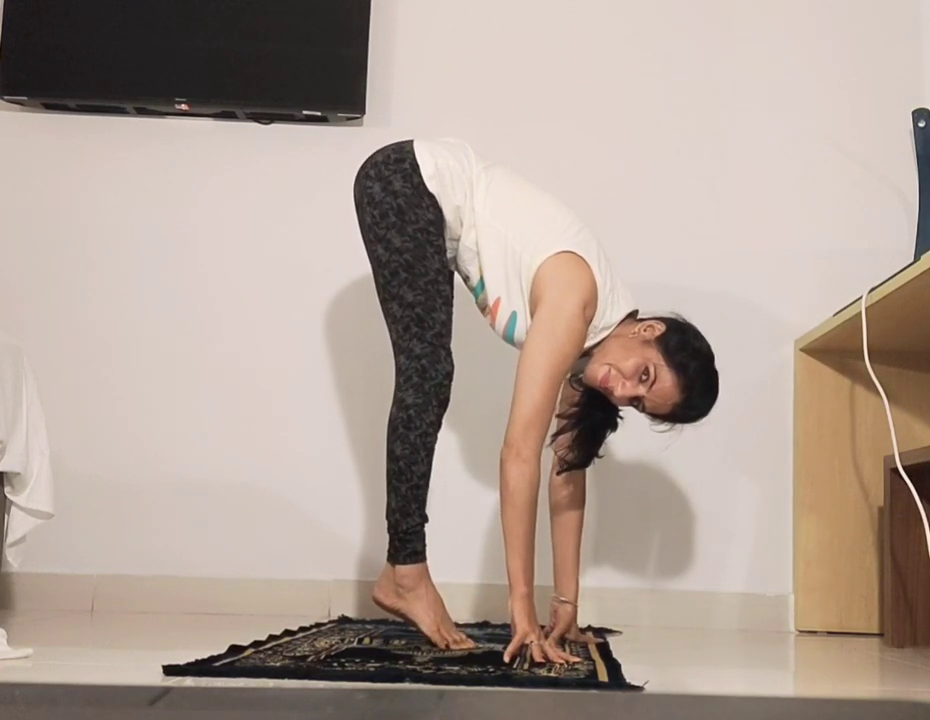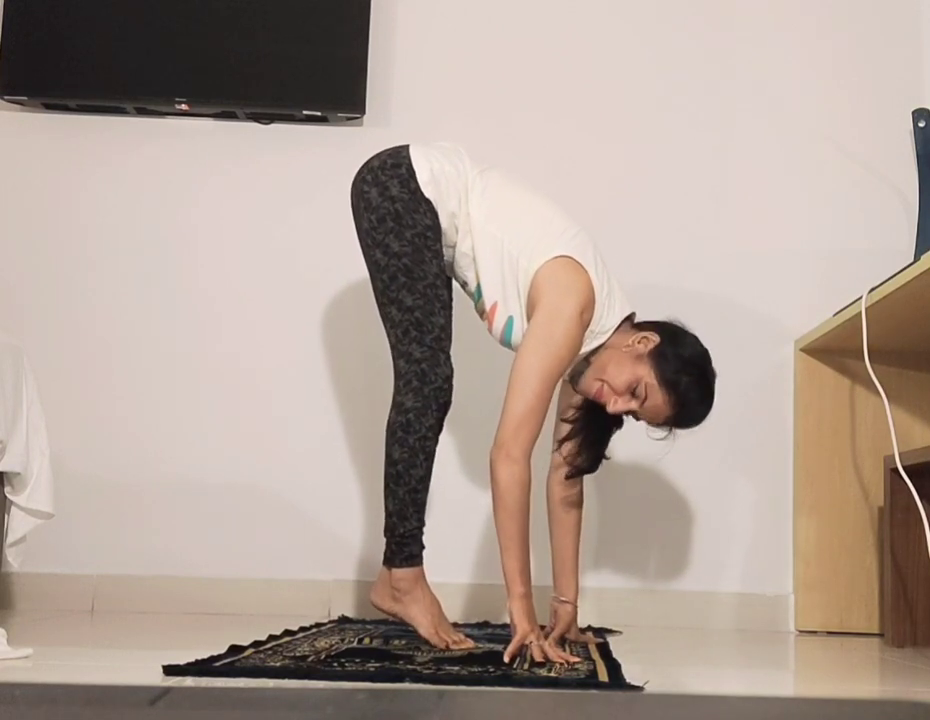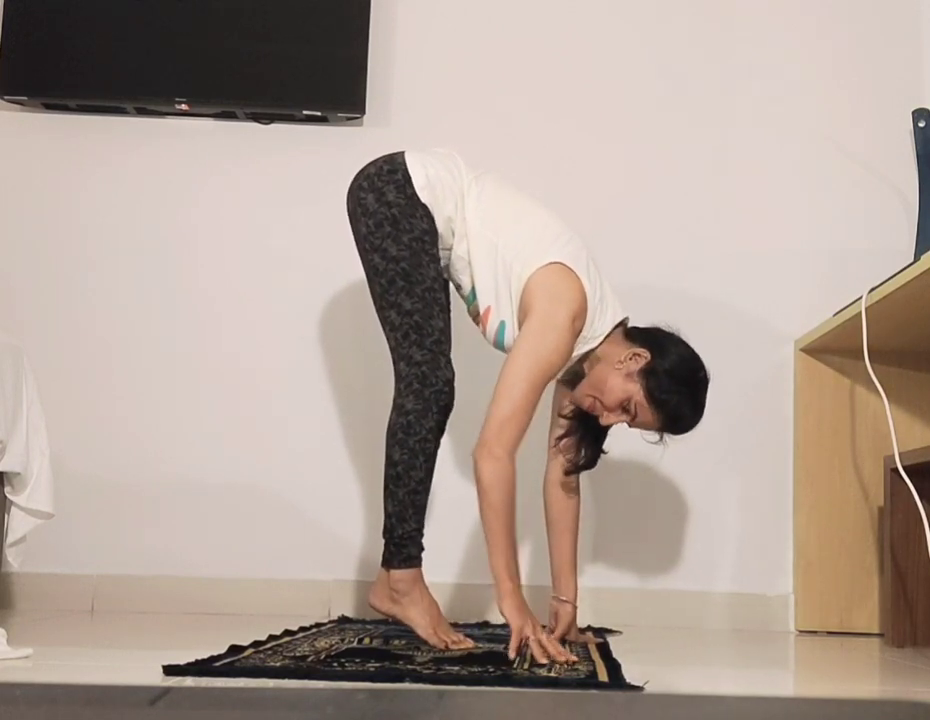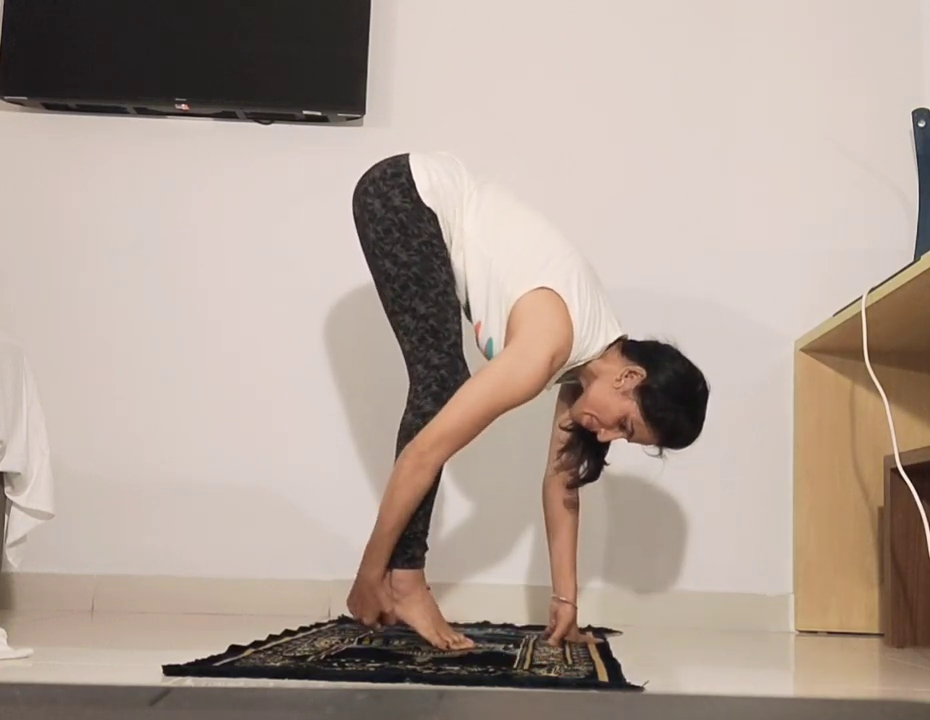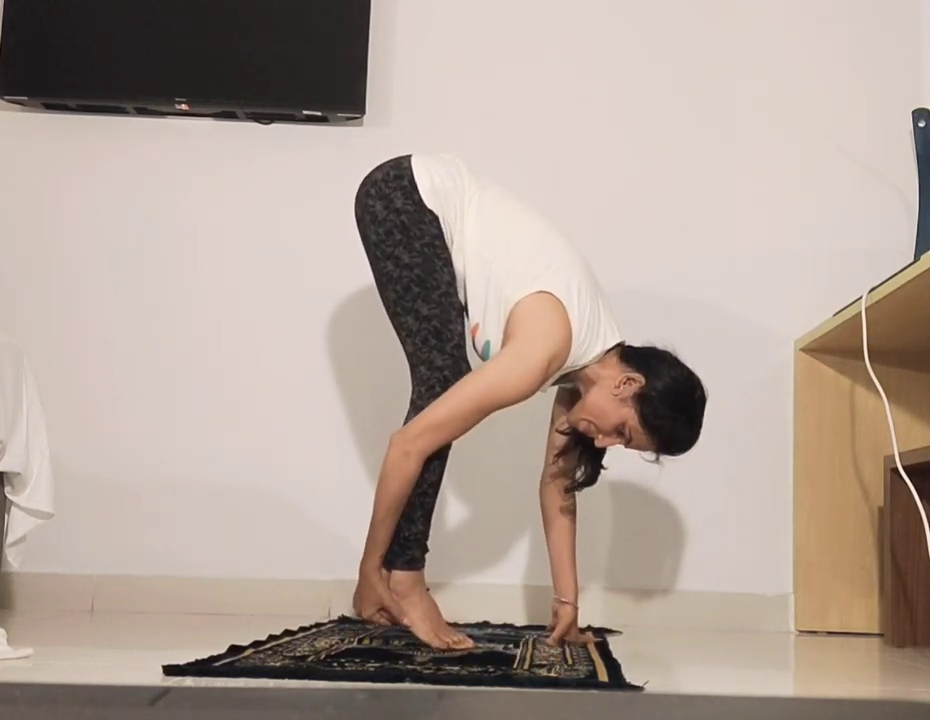
dt=1s
person 1, frame 1
left shoulder: (589, 336)
right shoulder: (576, 299)
left elbow: (568, 467)
right elbow: (520, 453)
left wrist: (566, 601)
right wrist: (522, 604)
left hip: (432, 200)
right hip: (406, 181)
left knee: (429, 382)
right knee: (427, 377)
left ankle: (404, 571)
right ankle: (406, 573)
person 1, frame 2
left shoulder: (591, 339)
right shoulder: (573, 306)
left elbow: (566, 470)
right elbow: (509, 454)
left wrist: (566, 601)
right wrist: (521, 605)
left hip: (429, 203)
right hip: (401, 186)
left knee: (430, 386)
right knee: (426, 382)
left ankle: (400, 573)
right ankle: (401, 577)
person 1, frame 3
left shoulder: (585, 345)
right shoulder: (567, 315)
left elbow: (563, 472)
right elbow: (493, 453)
left wrist: (566, 598)
right wrist: (511, 599)
left hip: (425, 208)
right hip: (397, 192)
left knee: (431, 388)
right knee: (428, 384)
left ankle: (398, 575)
right ankle: (400, 579)
person 1, frame 4
left shoulder: (586, 355)
right shoulder: (551, 345)
left elbow: (561, 479)
right elbow: (422, 453)
left wrist: (564, 598)
right wrist: (370, 575)
left hip: (437, 203)
right hip: (401, 192)
left knee: (441, 385)
right knee: (440, 380)
left ankle: (401, 577)
right ankle: (403, 581)
person 1, frame 5
left shoulder: (587, 358)
right shoulder: (550, 346)
left elbow: (558, 482)
right elbow: (408, 444)
left wrist: (566, 599)
right wrist: (370, 569)
left hip: (437, 204)
right hip: (403, 194)
left knee: (443, 387)
right knee: (441, 382)
left ankle: (401, 577)
right ankle: (402, 579)
